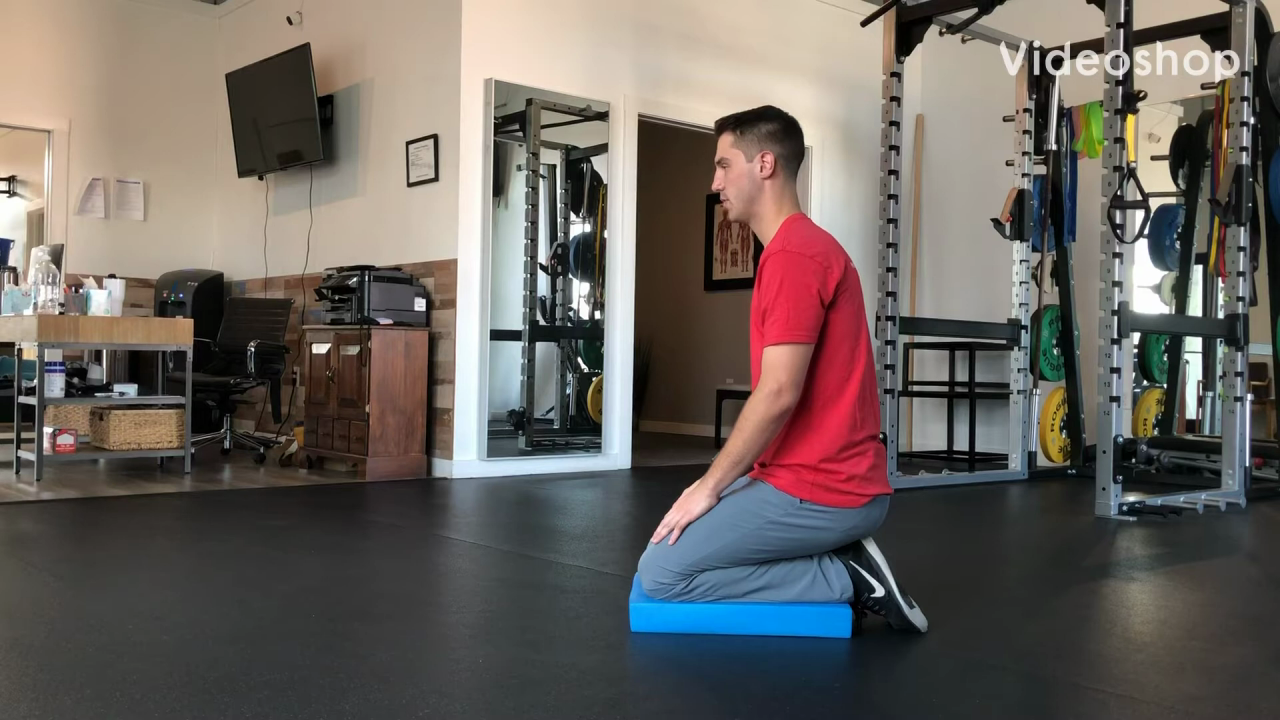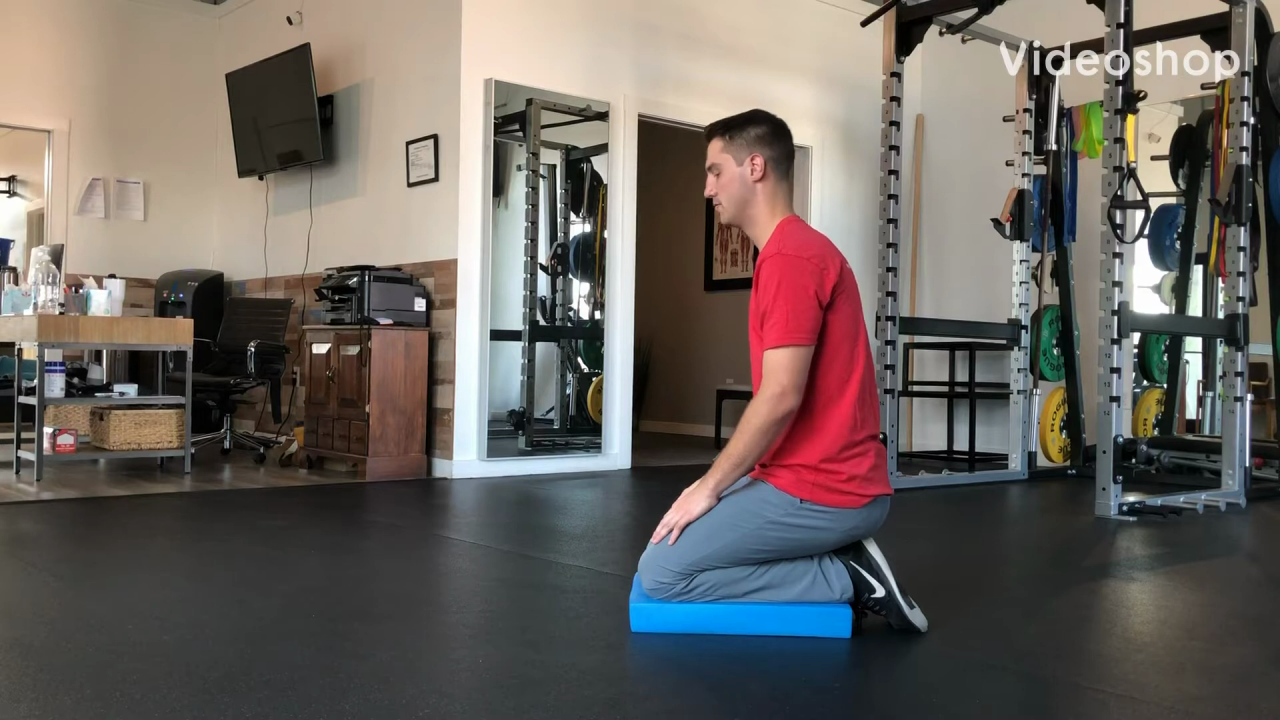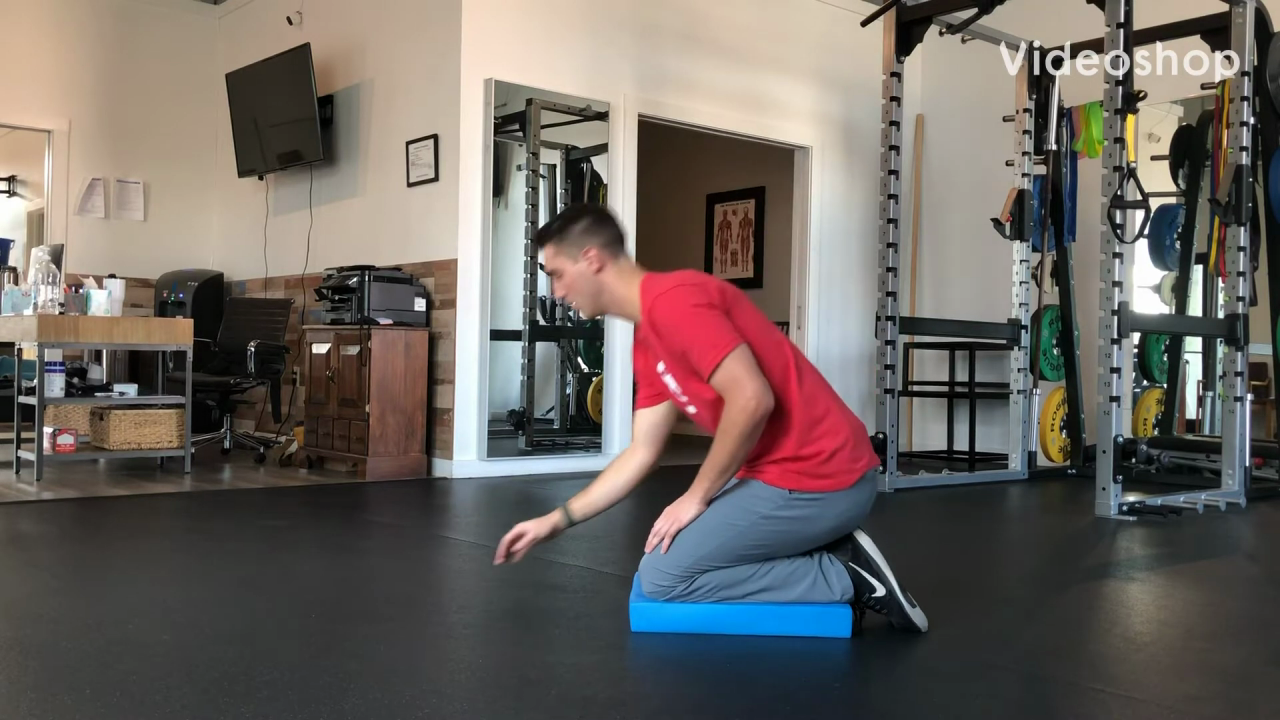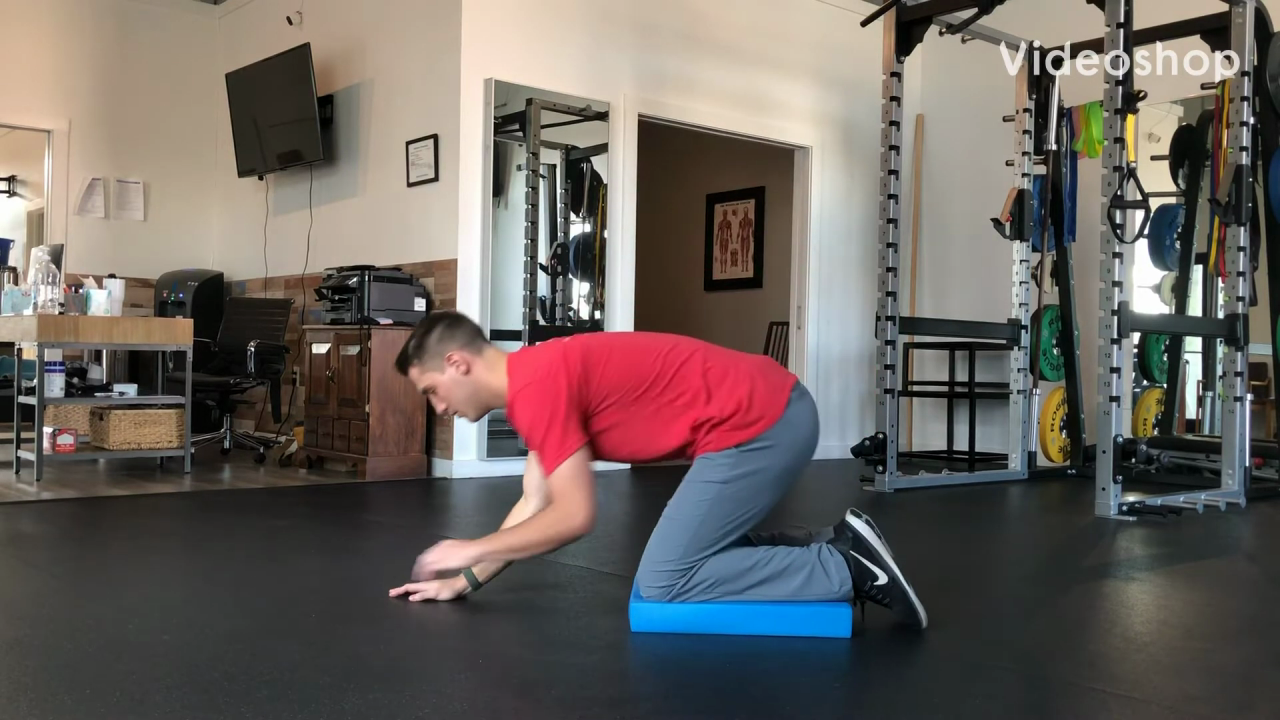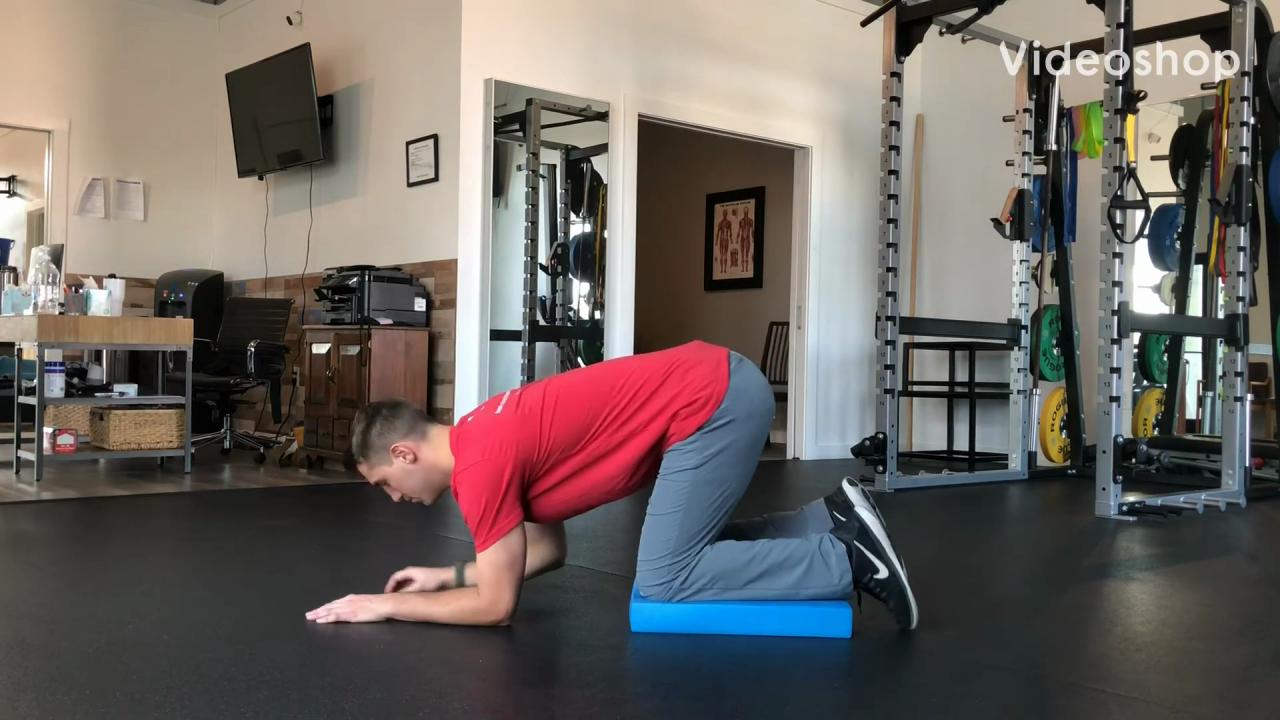
dt=0.7s
person 1, frame 1
left shoulder: (793, 256)
right shoulder: (803, 248)
left elbow: (778, 396)
left wrist: (709, 486)
right wrist: (715, 481)
left hip: (817, 490)
right hip: (828, 478)
left knee: (662, 571)
right knee: (679, 541)
left ankle: (846, 578)
right ankle: (841, 562)
person 1, frame 2
left shoulder: (789, 258)
right shoulder: (794, 250)
left elbow: (780, 399)
left wrist: (710, 488)
right wrist: (715, 481)
left hip: (819, 491)
right hip: (827, 478)
left knee: (662, 572)
right knee: (683, 540)
left ankle: (844, 580)
right ankle: (836, 565)
person 1, frame 3
left shoulder: (673, 299)
right shoulder: (647, 342)
left elbow: (752, 401)
right elbow: (642, 453)
left wrist: (696, 498)
right wrist: (557, 520)
left hip: (819, 478)
right hip: (801, 472)
left knee: (662, 578)
right knee: (672, 551)
left ankle: (842, 578)
right ankle: (836, 558)
person 1, frame 4
left shoulder: (534, 388)
right shoulder: (539, 372)
left elbow: (575, 516)
right elbow: (535, 505)
left wrist: (471, 551)
right wrist: (466, 576)
left hip: (759, 424)
right hip: (774, 409)
left knee: (664, 584)
right knee: (694, 551)
left ankle: (849, 568)
right ankle: (837, 545)
person 1, frame 5
left shoulder: (479, 464)
right shoulder: (488, 436)
left elbow: (496, 604)
right elbow: (548, 547)
left wrist: (385, 605)
right wrist: (453, 575)
left hip: (713, 403)
right hip: (725, 382)
left knee: (665, 582)
right knee: (687, 549)
left ankle: (849, 561)
right ankle: (834, 521)
